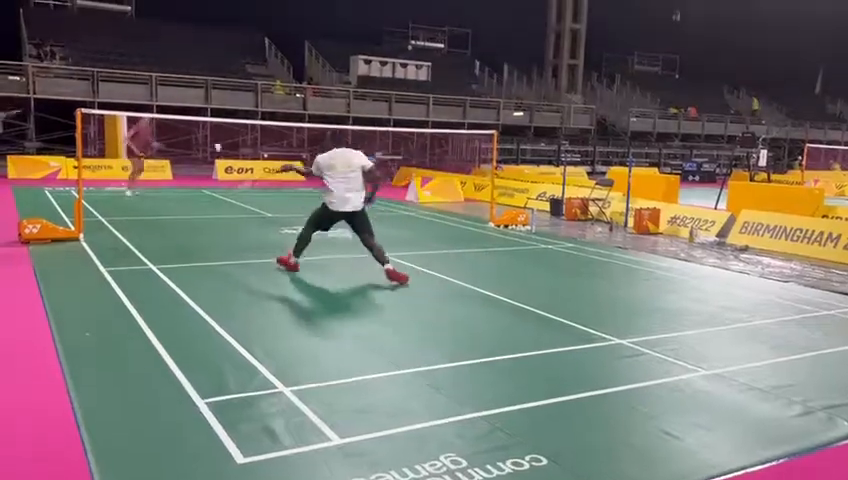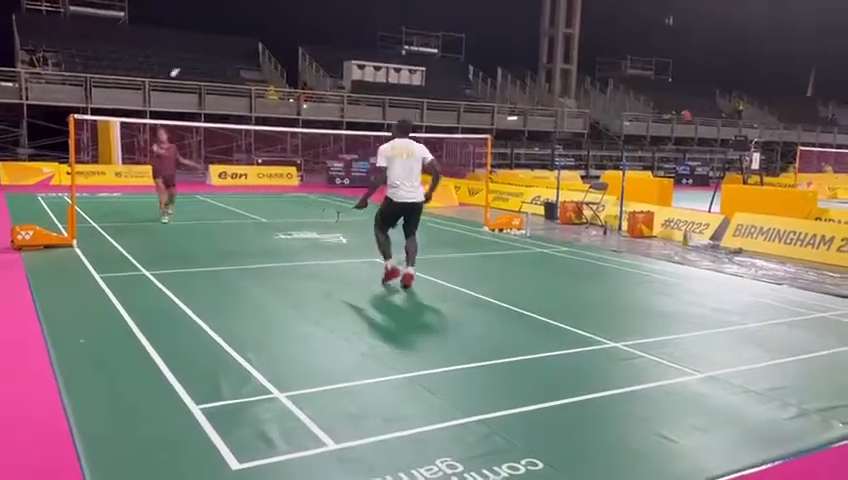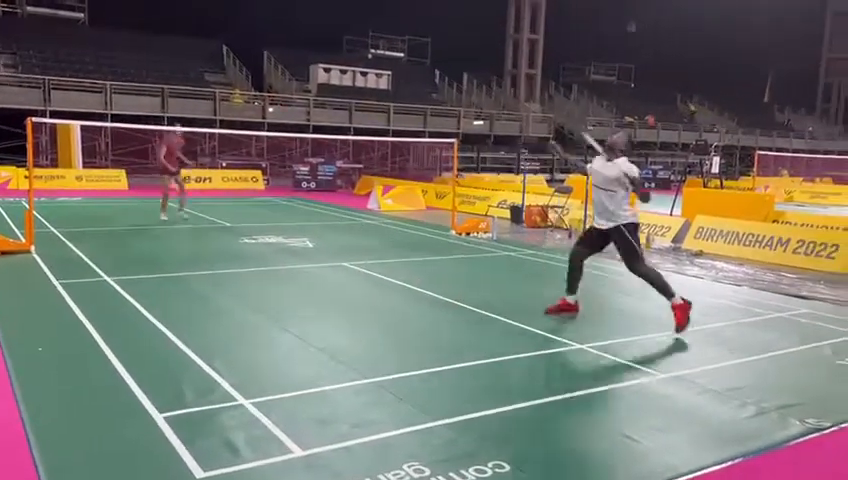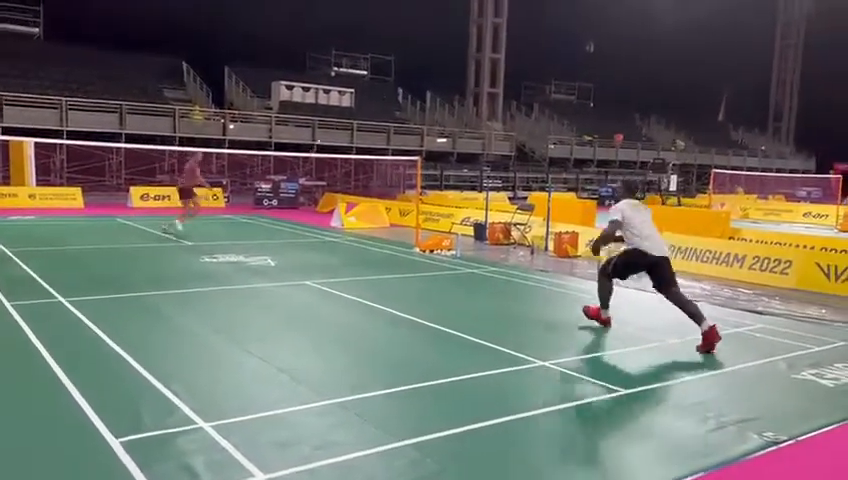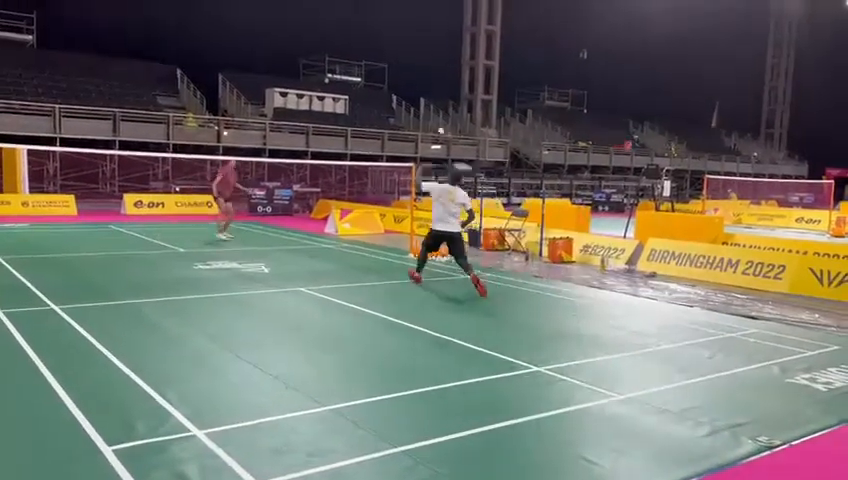
dt=1s
person 1, frame 1
left shoulder: (322, 159)
right shoulder: (358, 155)
left elbow: (309, 173)
right elbow: (376, 175)
left wrist: (293, 167)
right wrist: (371, 194)
left hip: (333, 206)
right hip: (356, 207)
left knee: (309, 227)
right knee: (370, 240)
left ankle: (293, 260)
right ankle: (389, 269)
person 1, frame 2
left shoulder: (385, 148)
right shoulder: (420, 148)
left elbow: (378, 178)
right elbow: (437, 170)
left wrist: (364, 199)
right wrist: (430, 192)
left hip: (395, 198)
right hip: (416, 199)
left knee: (380, 229)
right knee: (410, 236)
left ankle: (390, 266)
right ankle: (409, 272)
person 1, frame 3
left shoulder: (626, 167)
right shoulder: (598, 160)
left elbow: (645, 197)
right elbow: (587, 170)
left wrist: (636, 182)
left hip: (623, 223)
right hip: (601, 223)
left knee: (637, 266)
right knee: (575, 255)
left ankle: (678, 304)
right ankle: (569, 301)
person 1, frame 4
left shoulder: (619, 207)
right shoulder: (643, 208)
left elbow: (609, 232)
left wrist: (596, 244)
right wrist: (612, 239)
left hip: (639, 252)
right hip: (660, 253)
left knee: (605, 273)
right knee: (674, 295)
left ankle: (603, 315)
right ankle: (708, 330)
person 1, frame 5
left shoulder: (435, 187)
right shoulder: (463, 195)
left elbow: (419, 185)
right elbow: (472, 216)
right wrist: (462, 225)
left hip: (437, 230)
right hip: (455, 232)
left knee: (424, 249)
right knee: (461, 259)
left ankle: (417, 274)
right ankle: (473, 276)
